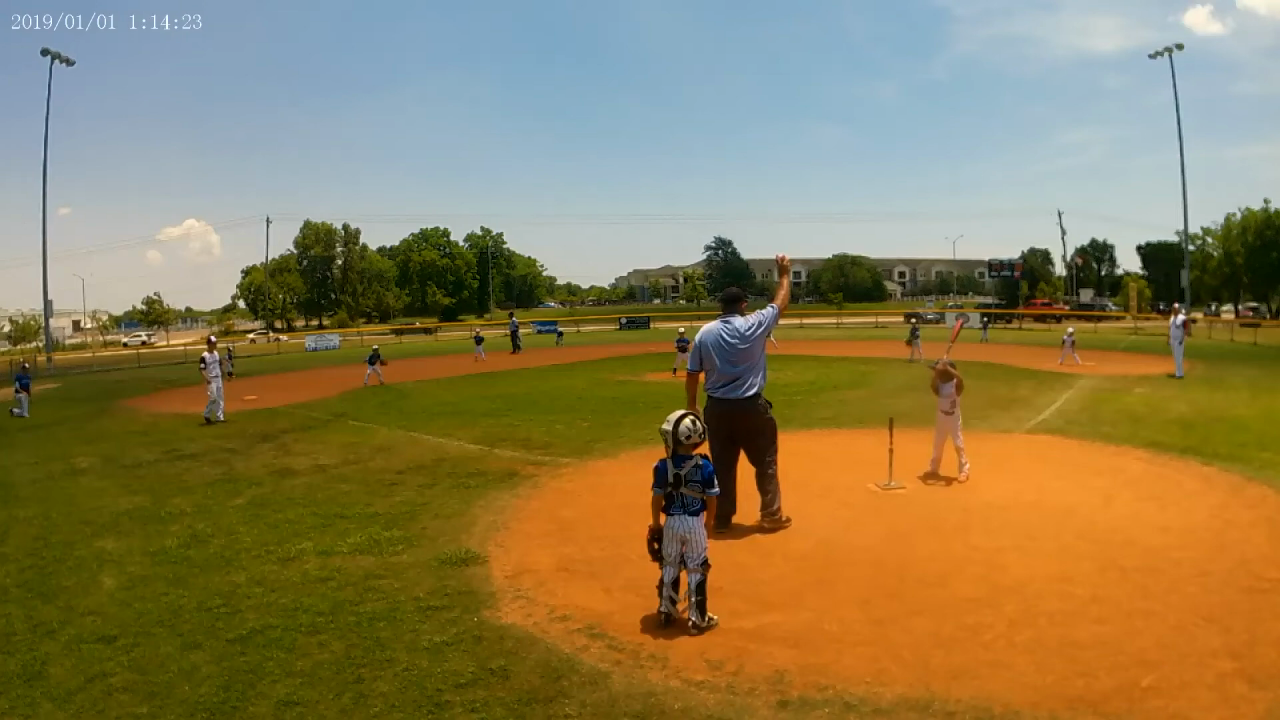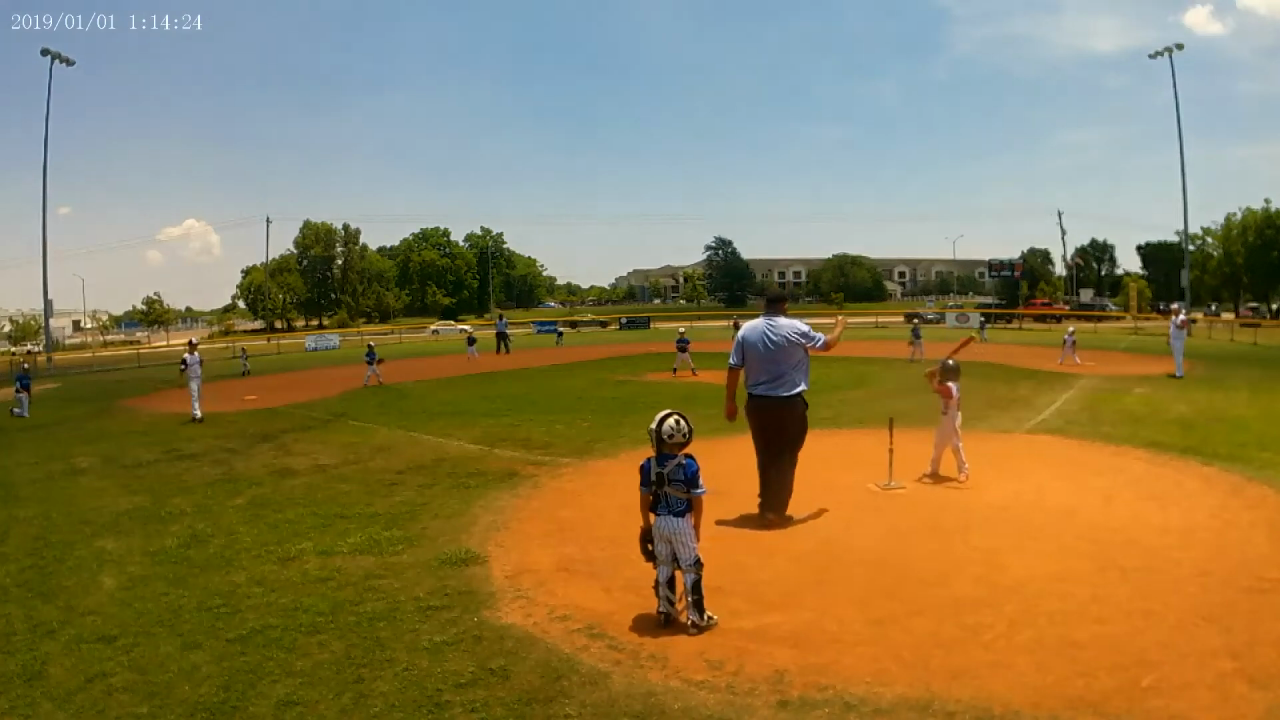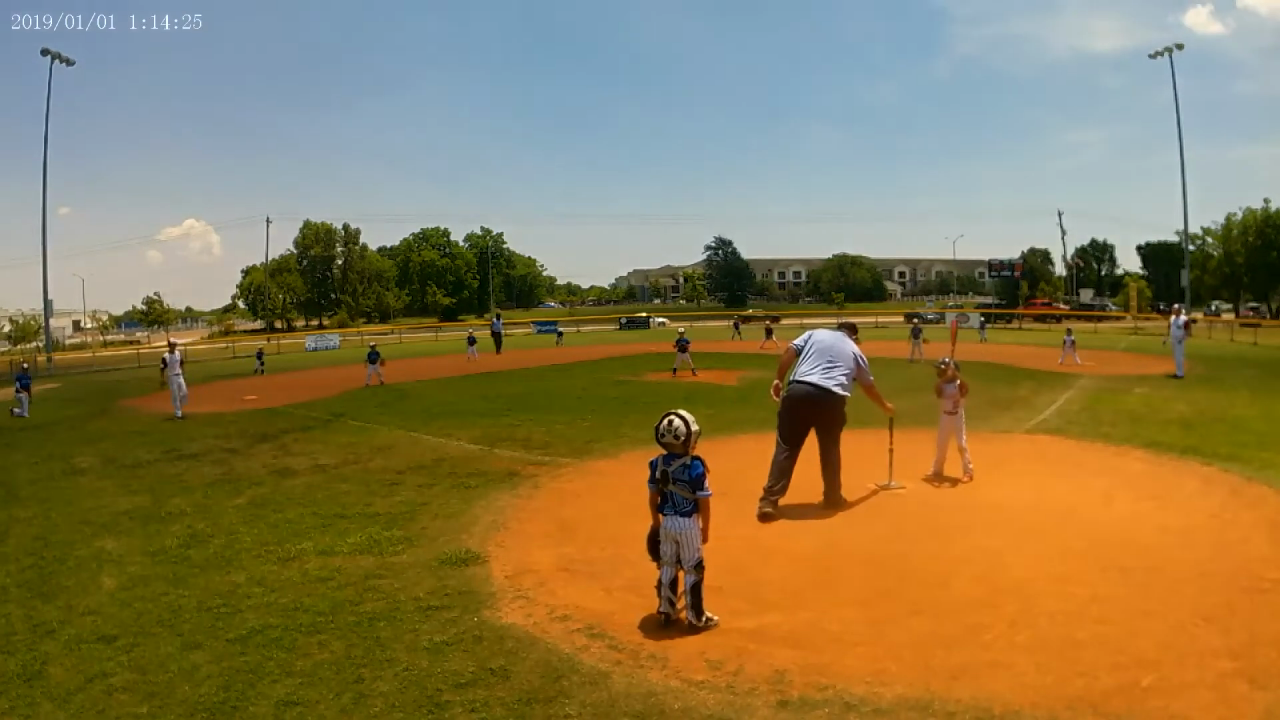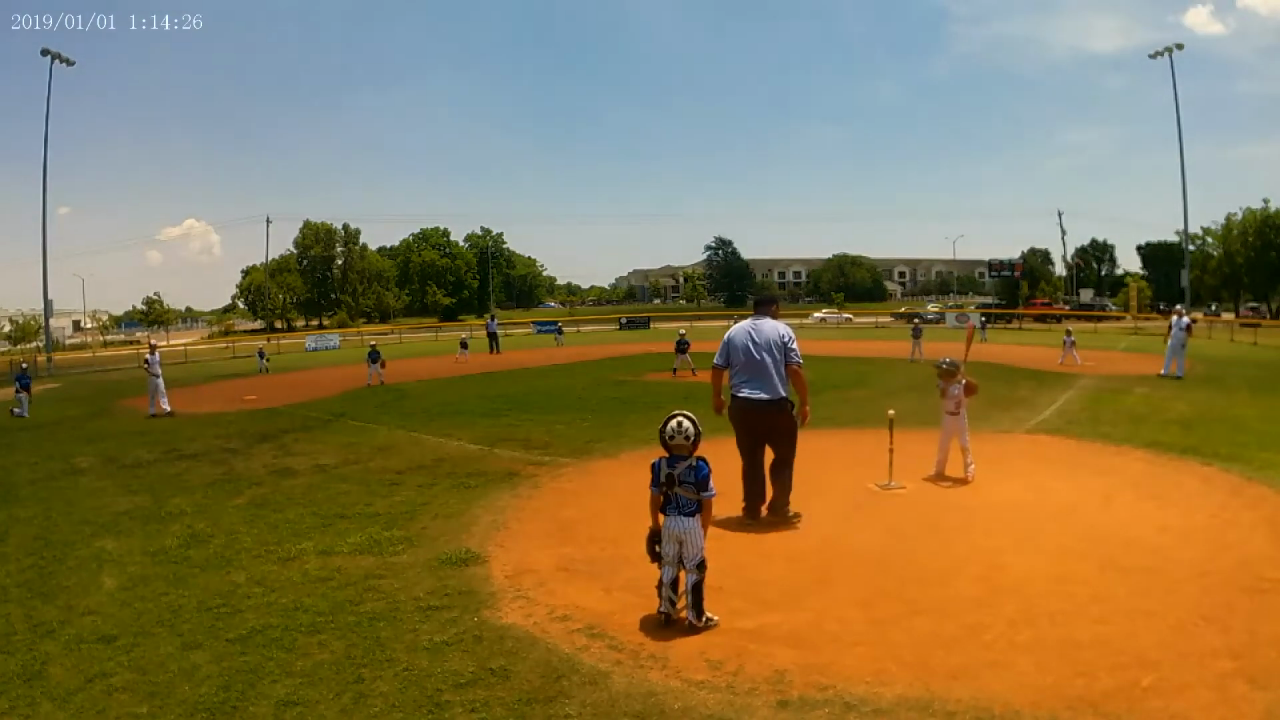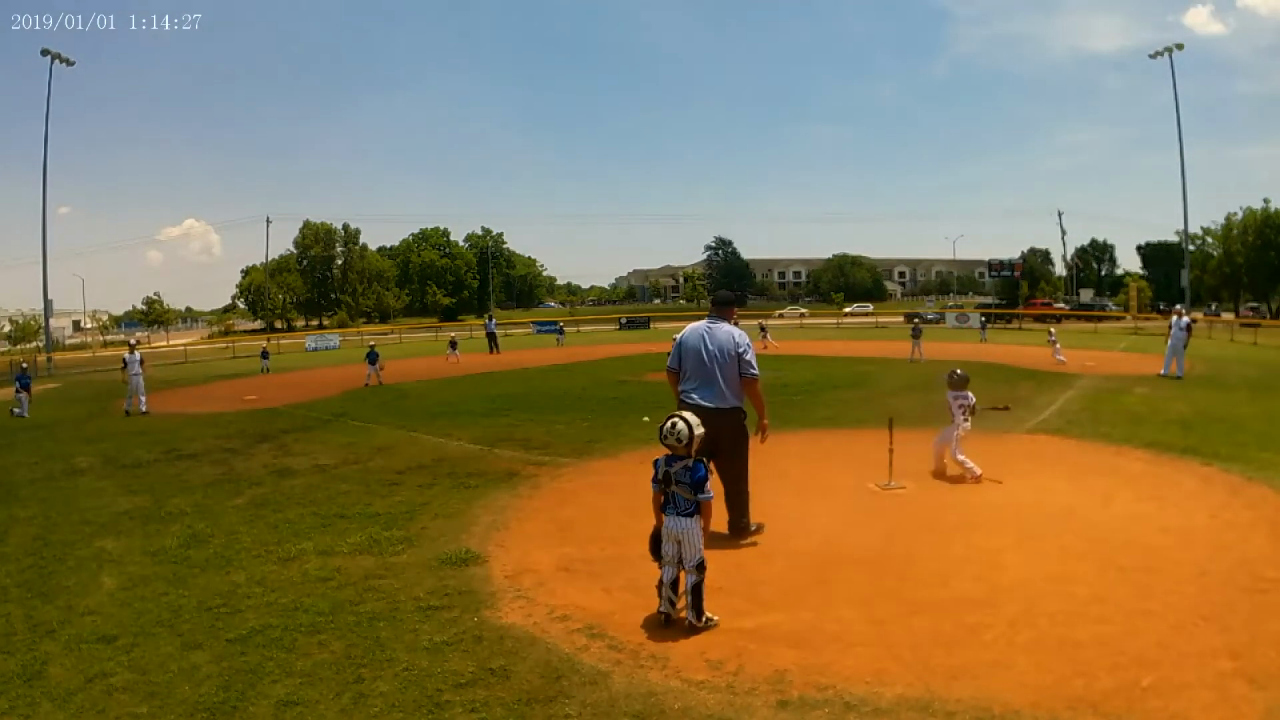
dt=1s
person 1, frame 1
left shoulder: (705, 332)
right shoulder: (753, 325)
left elbow: (692, 373)
right elbow: (781, 303)
left wrist: (691, 405)
right wrist: (784, 273)
left hip: (717, 408)
right hip: (750, 406)
left knee: (722, 465)
right knee: (765, 461)
left ankle: (722, 519)
right ankle: (771, 515)
person 1, frame 2
left shoulder: (747, 329)
right shoulder: (795, 328)
left elbow: (734, 369)
right elbow: (827, 343)
left wrist: (730, 401)
right wrist: (840, 326)
left hip: (757, 403)
right hip: (789, 404)
left knee: (765, 457)
right knee: (785, 458)
left ankle: (767, 506)
right ankle: (774, 511)
person 1, frame 3
left shoulder: (815, 334)
right shoulder: (854, 350)
left elbow: (790, 351)
right elbow: (869, 386)
left wrist: (778, 379)
right wrist: (884, 406)
left hip: (799, 392)
right hip: (831, 399)
left knee: (786, 447)
right knee: (830, 449)
left ankle: (769, 502)
right ankle: (833, 497)
person 1, frame 4
left shoulder: (734, 331)
right shoulder: (782, 330)
left elbow: (718, 368)
right elbow: (795, 370)
left wrist: (717, 397)
right wrist: (804, 403)
left hip: (742, 405)
right hip: (775, 405)
left knee: (751, 460)
right knee: (784, 457)
left ankle: (751, 509)
right ankle: (779, 509)
person 1, frame 5
left shoulder: (688, 332)
right shoulder: (737, 336)
left elbow: (672, 372)
right elbow: (750, 380)
left wrist: (682, 399)
right wrist: (762, 416)
left hip: (691, 411)
right hip: (726, 415)
right knee: (734, 474)
right ankle: (740, 526)
person 2, frame 1
left shoulder: (663, 466)
right shoulder: (705, 466)
left elbow: (657, 499)
right elbow: (712, 500)
left wrist: (655, 524)
right wrist: (706, 524)
left hip: (672, 523)
right hip: (695, 523)
left knee: (669, 567)
right knee: (697, 570)
left ankle: (666, 612)
right ankle: (698, 619)
person 2, frame 2
left shoulder: (649, 466)
right shoulder: (689, 466)
left elbow: (645, 499)
right elbow: (697, 500)
left wrist: (646, 524)
right wrist: (696, 526)
left hip: (659, 523)
right hip: (682, 523)
left knee: (663, 568)
right knee: (691, 570)
left ankle: (665, 612)
right ankle: (697, 618)
person 2, frame 3
left shoulder: (657, 464)
right shoulder: (696, 467)
left elbow: (653, 498)
right elbow: (704, 502)
left wrist: (655, 523)
right wrist: (706, 528)
left hip: (667, 523)
right hip: (688, 524)
left knee: (667, 567)
right knee: (693, 570)
left ankle: (666, 611)
right ankle: (696, 617)
person 2, frame 4
left shoulder: (660, 466)
right shoulder: (700, 467)
left elbow: (654, 499)
right elbow: (707, 503)
left wrist: (655, 525)
right wrist: (705, 527)
left hip: (669, 523)
right hip: (692, 523)
left knee: (668, 567)
right knee: (695, 570)
left ankle: (666, 611)
right ankle: (696, 617)
person 2, frame 5
left shoulder: (661, 464)
right shoulder: (698, 468)
left elbow: (656, 498)
right elbow: (705, 504)
left wrist: (659, 523)
right wrist: (706, 529)
left hip: (668, 522)
right hip: (690, 524)
left knee: (668, 567)
right knee: (694, 571)
left ankle: (666, 611)
right ankle: (696, 617)
